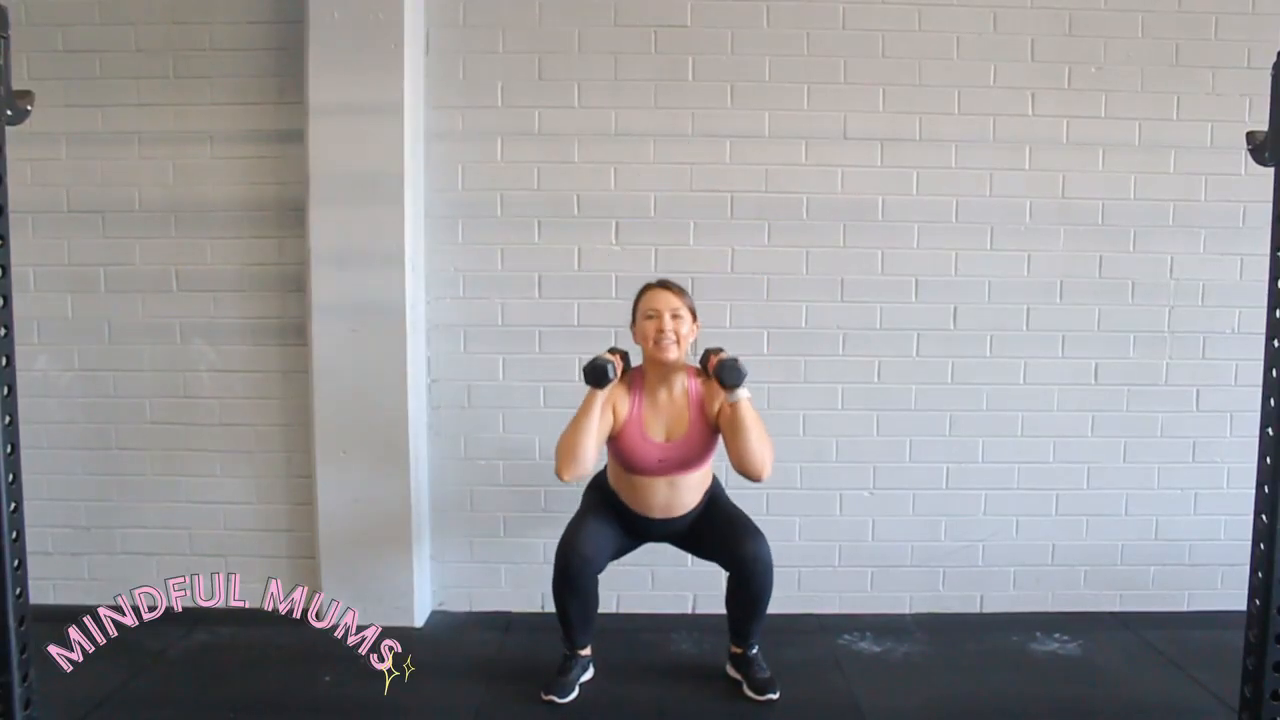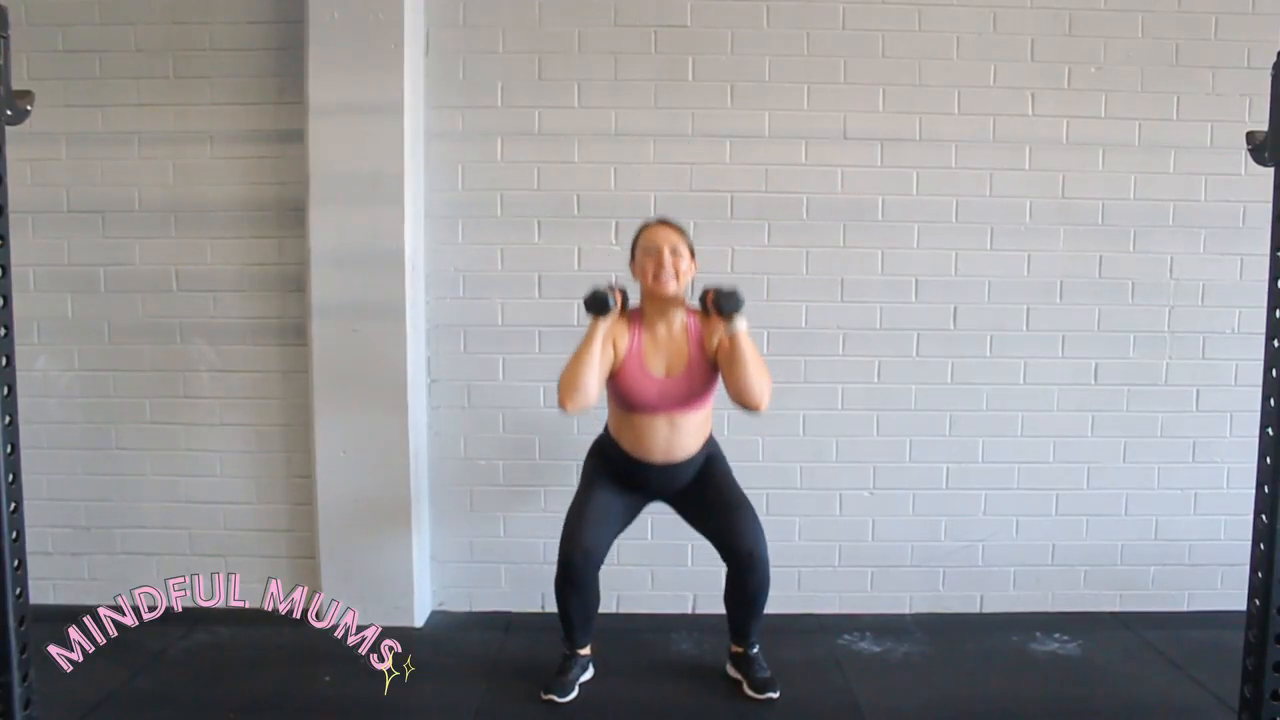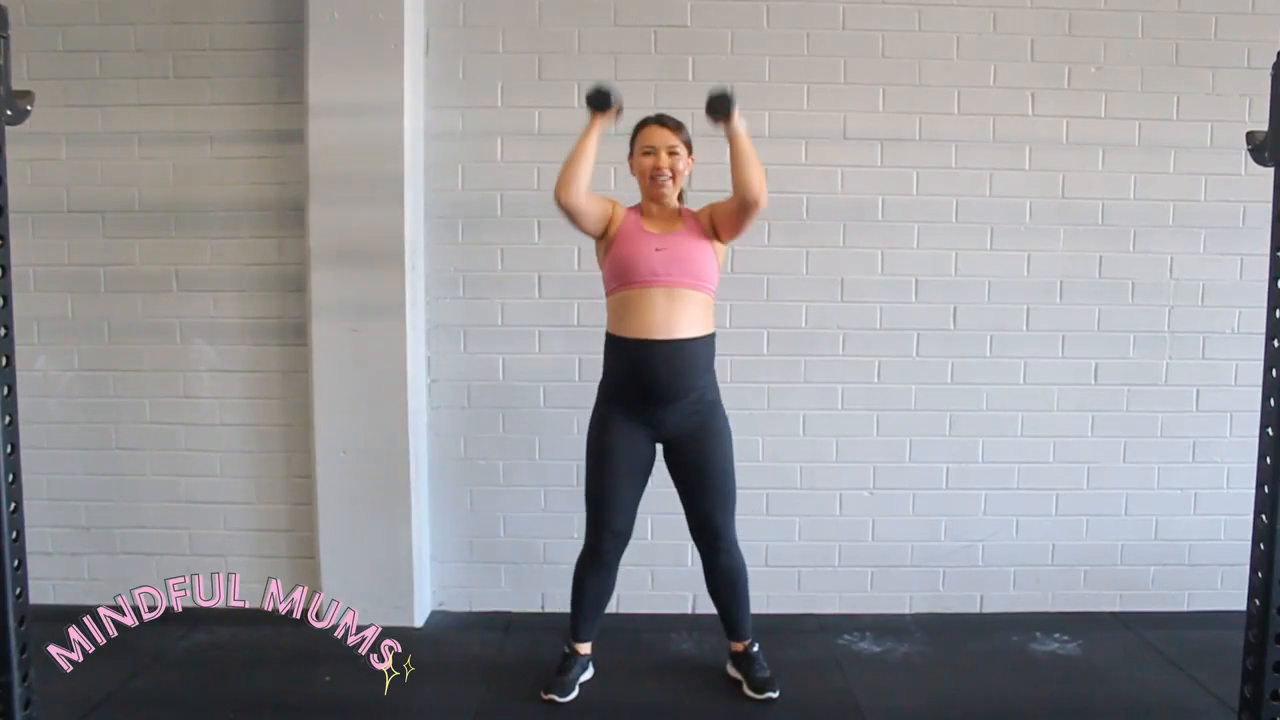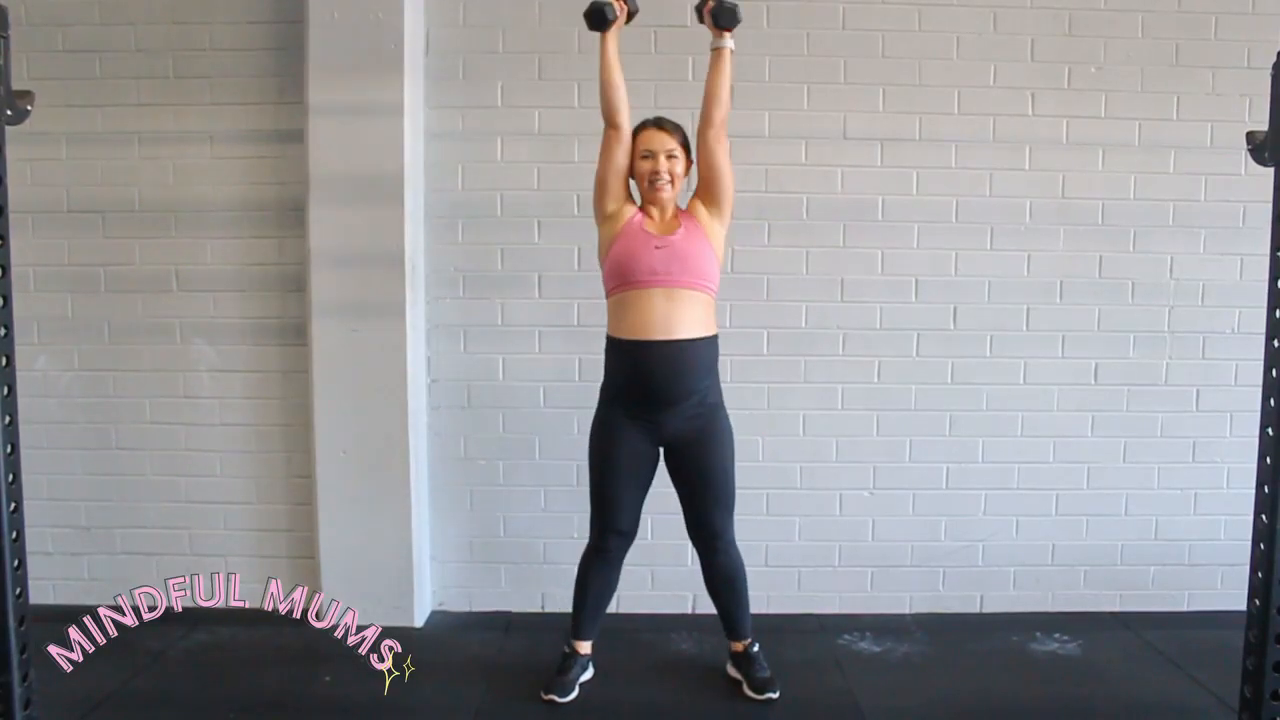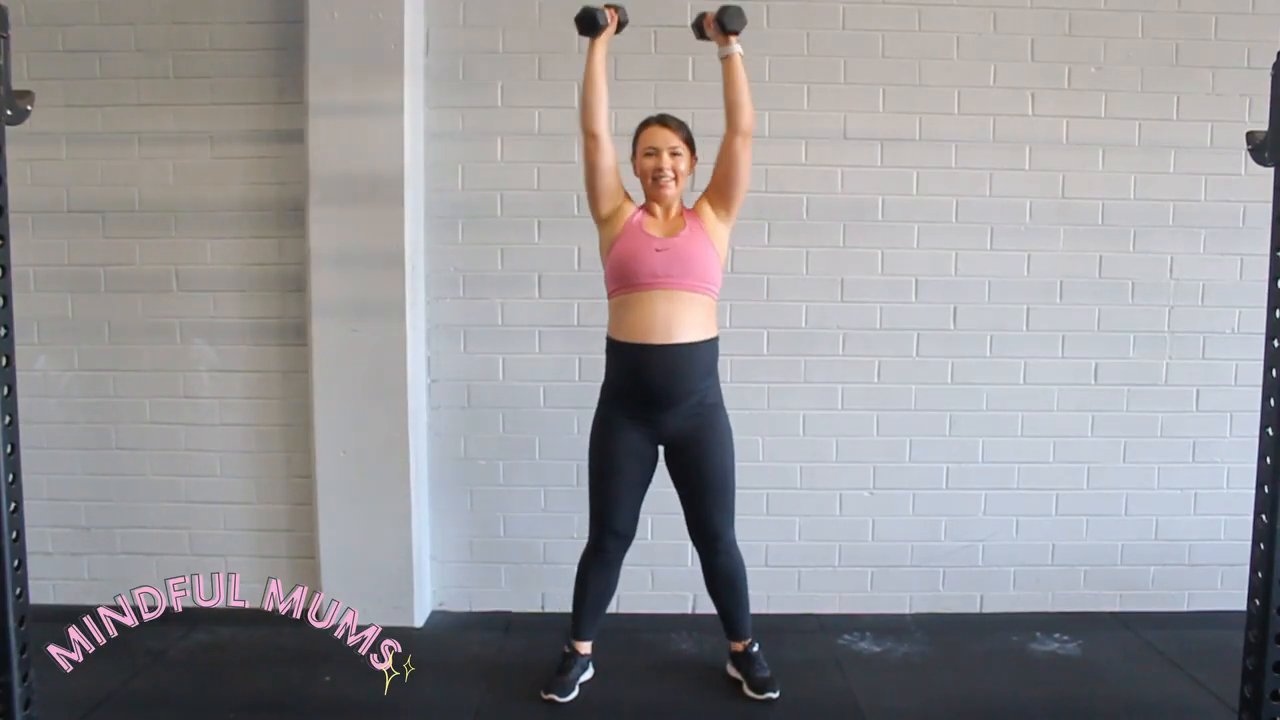
dt=0.3s
person 1, frame 1
left shoulder: (712, 392)
right shoulder: (615, 395)
left elbow: (758, 469)
right elbow: (569, 469)
left wrist: (738, 392)
right wrist: (597, 394)
left hip: (698, 510)
right hip: (618, 509)
left knee: (754, 558)
right knee: (574, 559)
left ankle: (744, 653)
right ankle: (578, 657)
person 1, frame 2
left shoulder: (713, 329)
right shoulder: (614, 331)
left elbow: (756, 399)
right elbow: (572, 401)
left wrist: (734, 323)
right wrist: (598, 326)
left hip: (695, 468)
right hip: (619, 468)
left knee: (750, 548)
right knee: (578, 552)
left ankle: (744, 651)
right ankle: (577, 654)
person 1, frame 3
left shoulder: (710, 222)
right shoulder: (614, 221)
left elbow: (755, 196)
right elbow: (567, 195)
left wrist: (732, 126)
right wrist: (596, 125)
left hip: (695, 398)
right hip: (624, 398)
left knee: (717, 537)
right knee: (605, 537)
left ankle: (743, 651)
right ankle: (578, 655)
person 1, frame 4
left shoulder: (707, 218)
right shoulder: (617, 218)
left elbow: (715, 124)
right elbow: (615, 121)
left hip: (697, 400)
right hip: (626, 401)
left knee: (715, 537)
right knee: (610, 536)
left ankle: (743, 650)
right ankle: (578, 653)
person 1, frame 5
left shoulder: (712, 221)
right shoulder: (618, 219)
left elbow: (740, 130)
right elbow: (595, 132)
left wrist: (728, 50)
right wrist: (600, 45)
left hip: (697, 401)
right hip: (626, 401)
left knee: (716, 538)
right knee: (608, 537)
left ankle: (743, 651)
right ankle: (579, 654)
